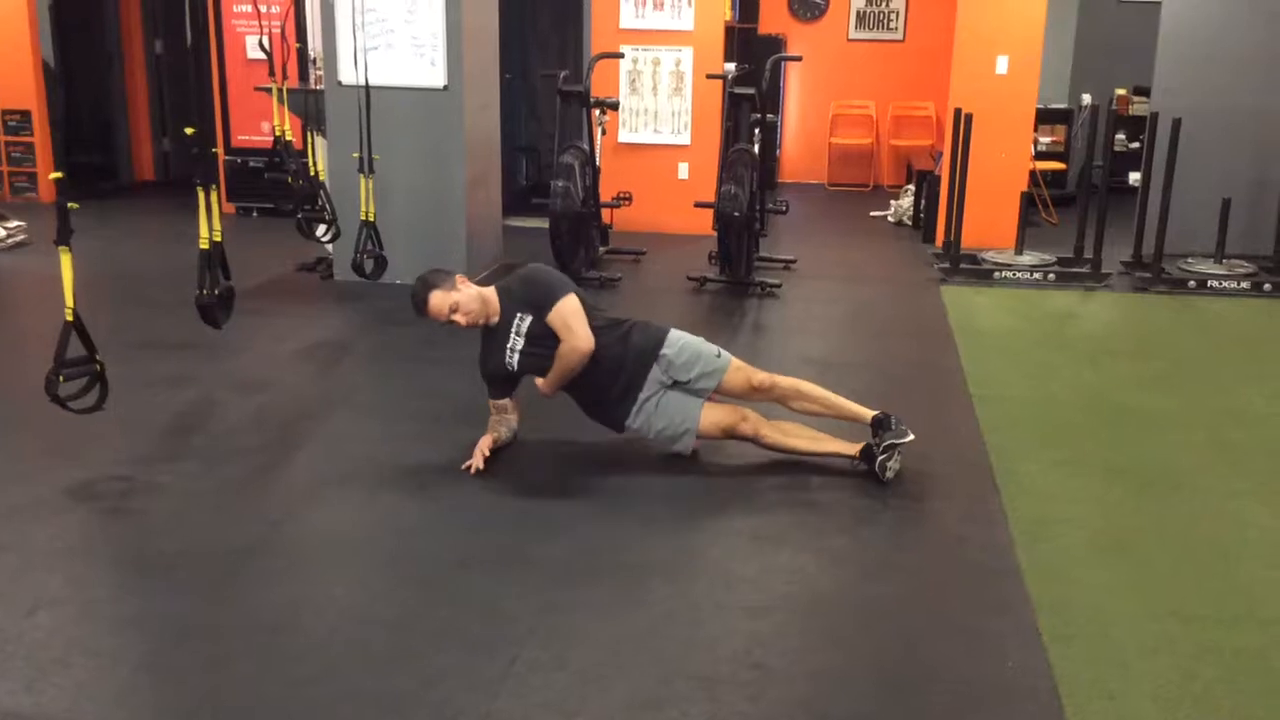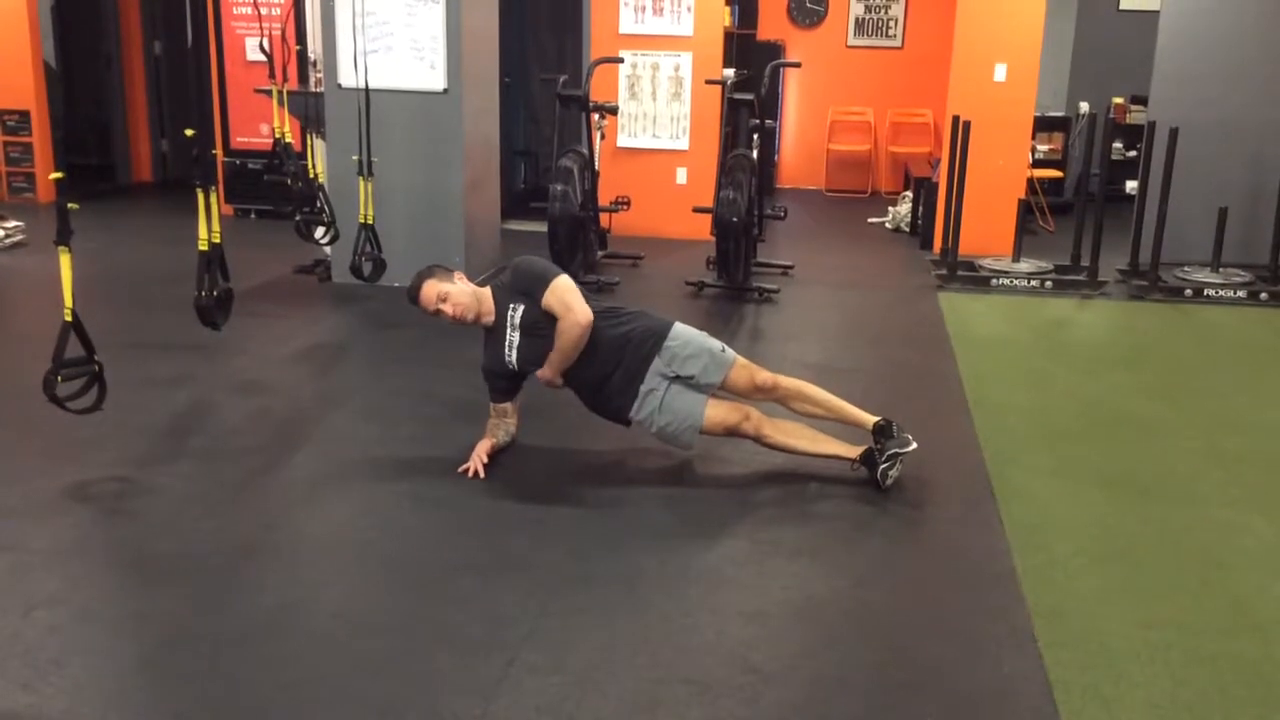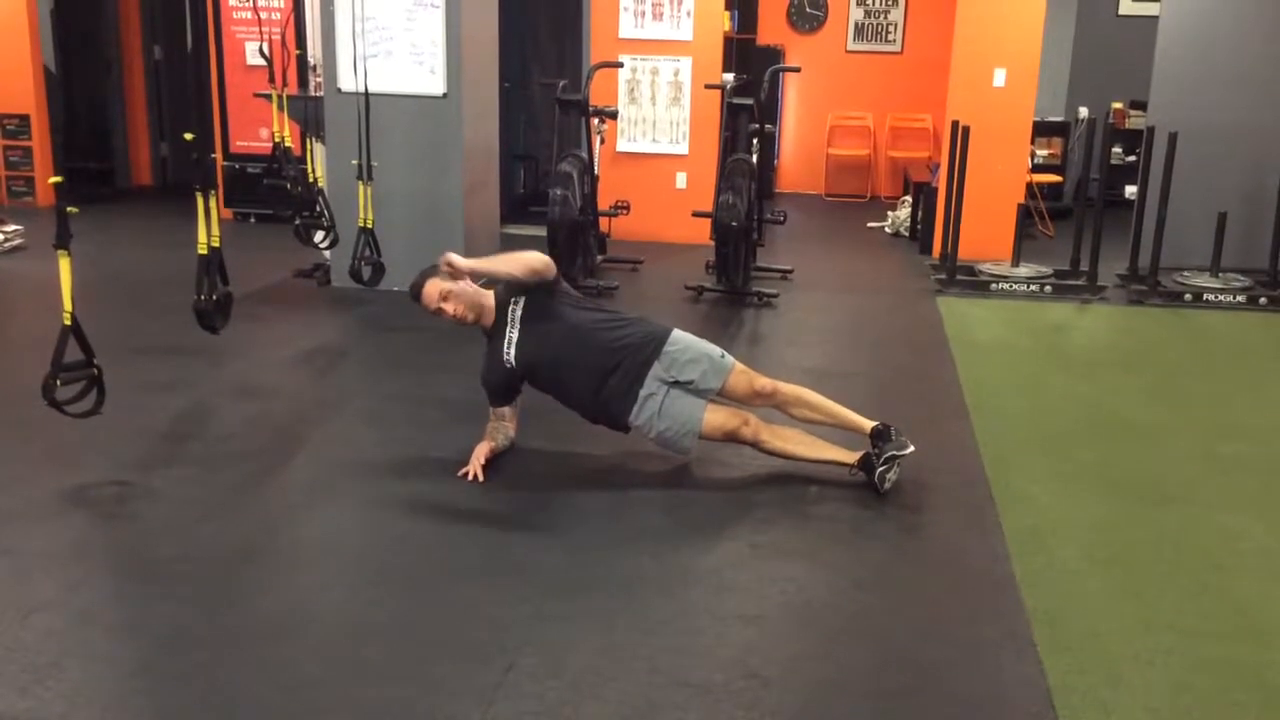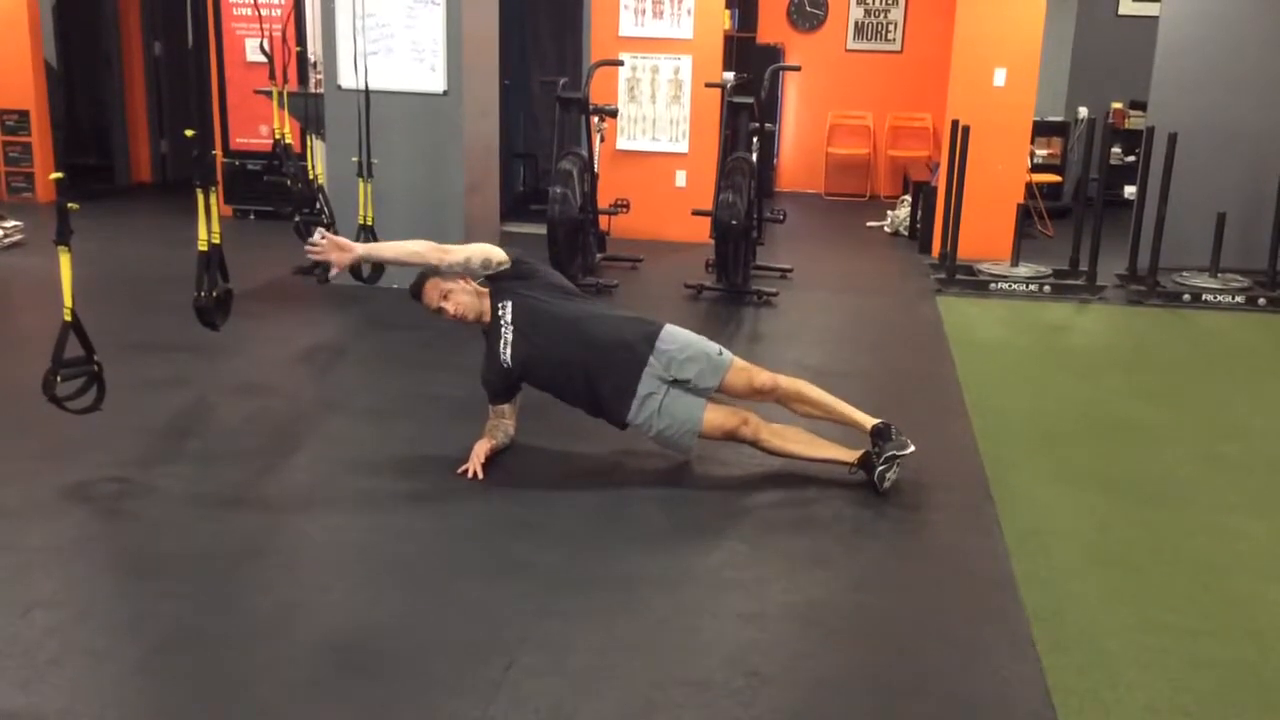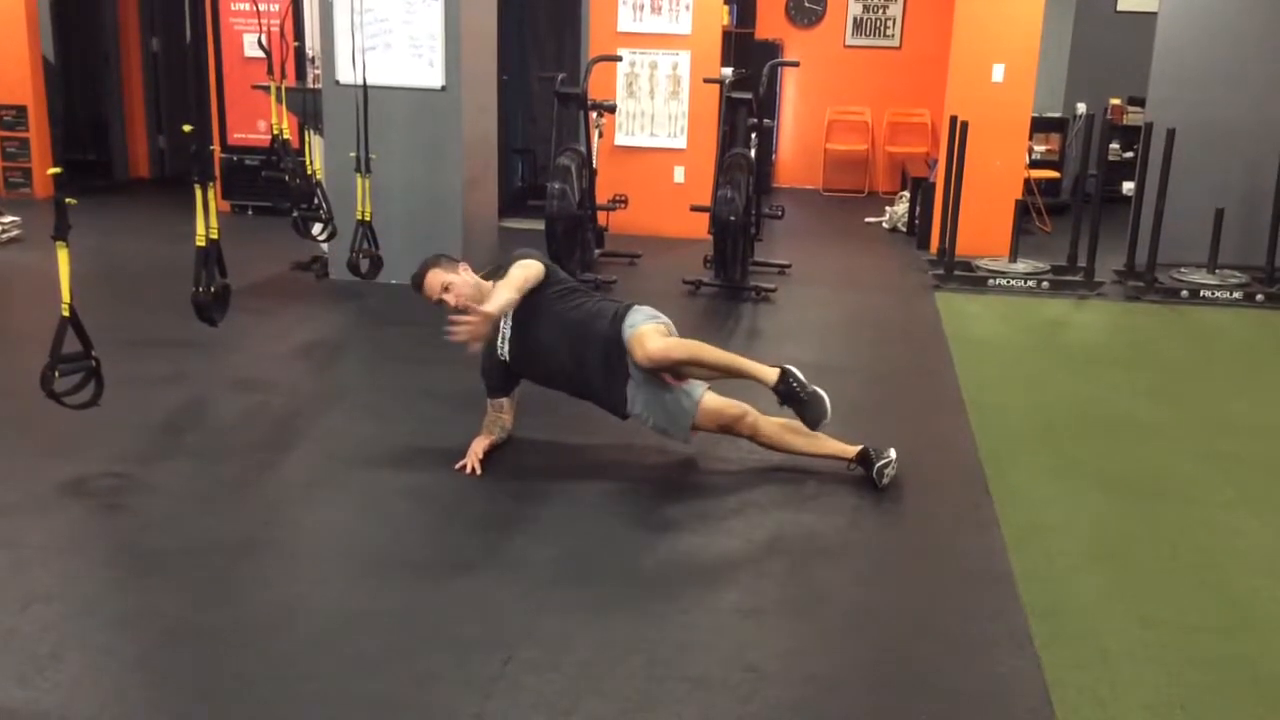
dt=1s
person 1, frame 1
left shoulder: (530, 282)
right shoulder: (493, 356)
left elbow: (581, 343)
right elbow: (506, 414)
left wrist: (549, 383)
right wrist: (490, 438)
left hip: (653, 352)
right hip: (632, 405)
left knee: (760, 385)
right knee: (743, 425)
left ankle: (876, 420)
right ankle: (864, 452)
person 1, frame 2
left shoulder: (522, 275)
right shoulder: (496, 359)
left elbow: (580, 318)
right elbow: (505, 417)
left wrist: (551, 371)
right wrist: (487, 442)
left hip: (655, 344)
right hip: (638, 396)
left knee: (763, 385)
right knee: (745, 422)
left ankle: (878, 428)
right ankle: (864, 455)
person 1, frame 3
left shoulder: (522, 283)
right shoulder: (497, 364)
left elbow: (539, 265)
right elbow: (504, 424)
left wrist: (470, 266)
right wrist: (485, 447)
left hip: (653, 350)
right hip: (637, 402)
left knee: (762, 391)
right knee: (745, 428)
left ankle: (876, 431)
right ankle: (862, 463)
person 1, frame 4
left shoulder: (509, 275)
right shoulder: (498, 361)
left elbow: (438, 254)
right elbow: (503, 424)
left wrist: (362, 250)
right wrist: (485, 444)
left hip: (653, 347)
right hip: (638, 400)
left knee: (763, 386)
right knee: (745, 427)
left ankle: (876, 430)
right ankle: (863, 460)
person 1, frame 5
left shoulder: (521, 266)
right shoulder: (495, 355)
left elbow: (517, 283)
right elbow: (501, 416)
left wrist: (487, 311)
right wrist: (483, 440)
left hip: (630, 330)
right hip: (633, 394)
left knee: (653, 353)
right knee: (742, 421)
left ankle: (776, 377)
right ankle: (860, 457)
